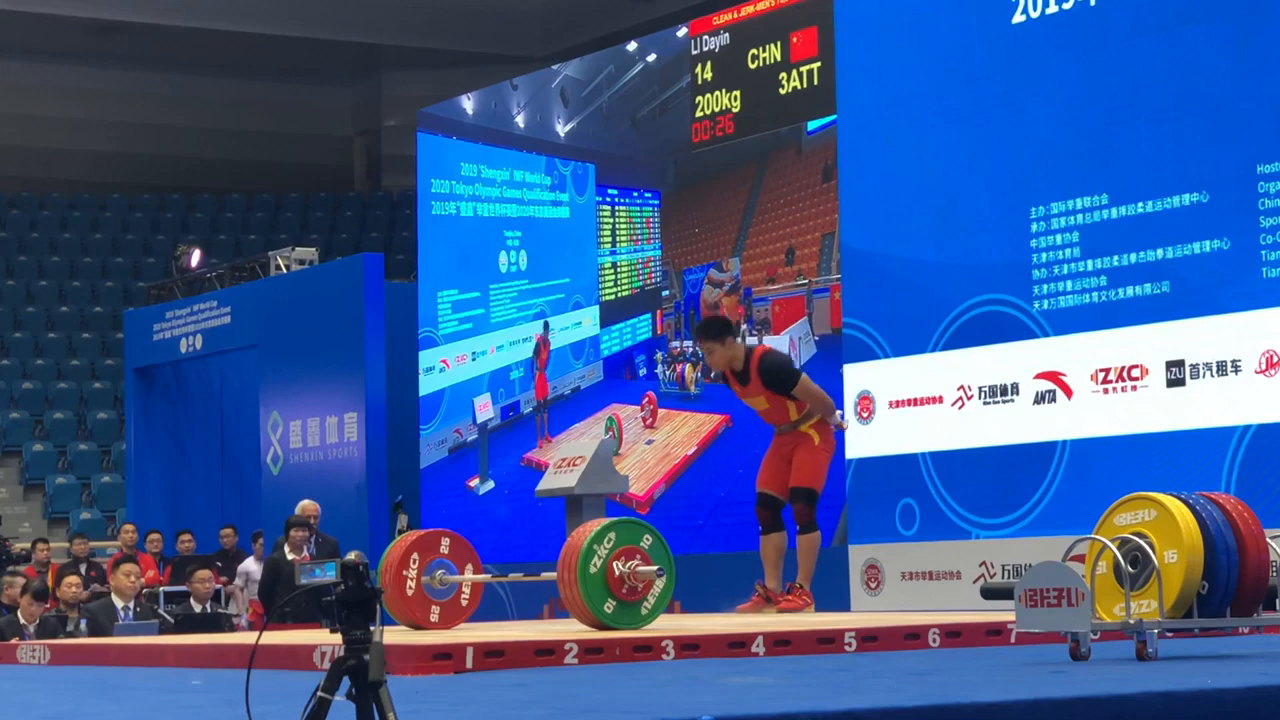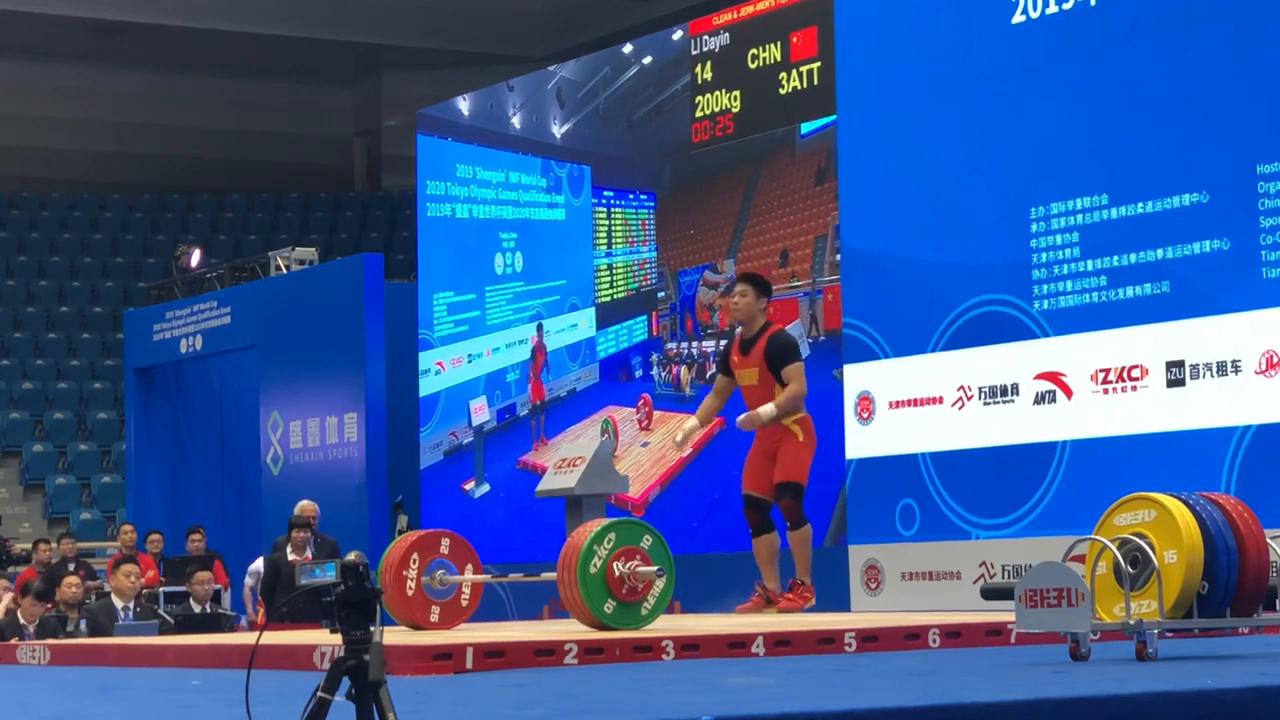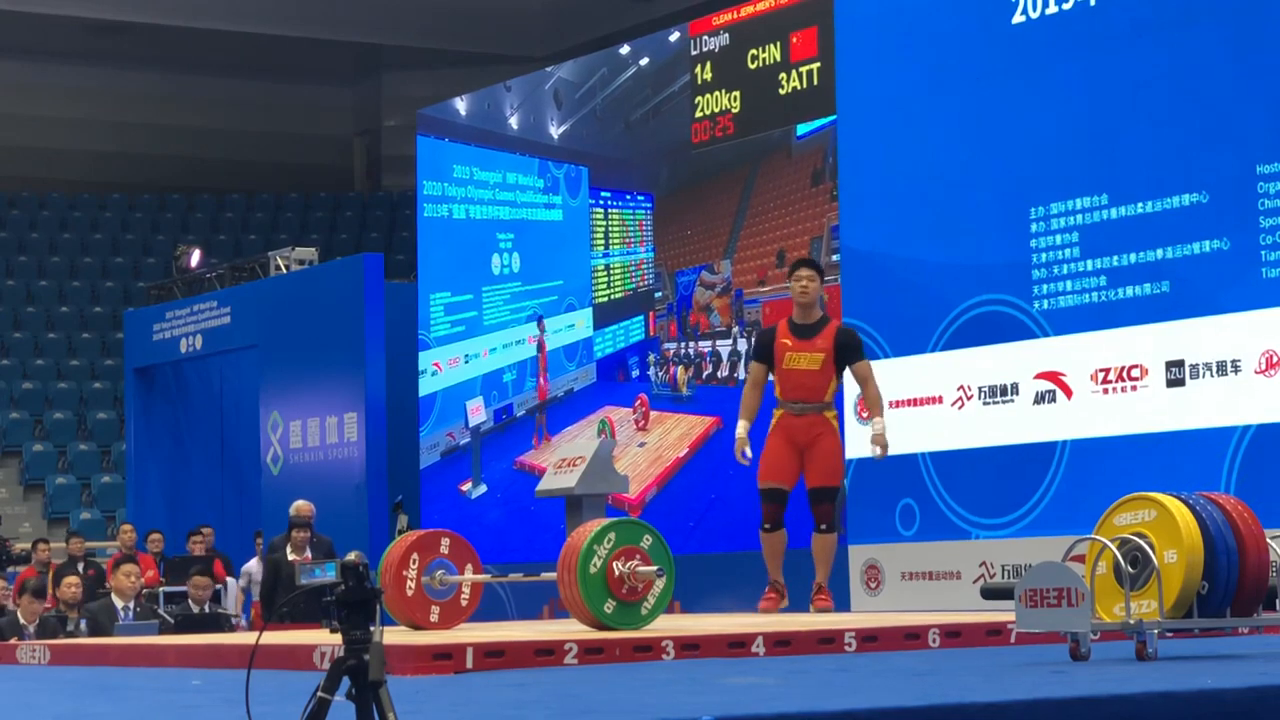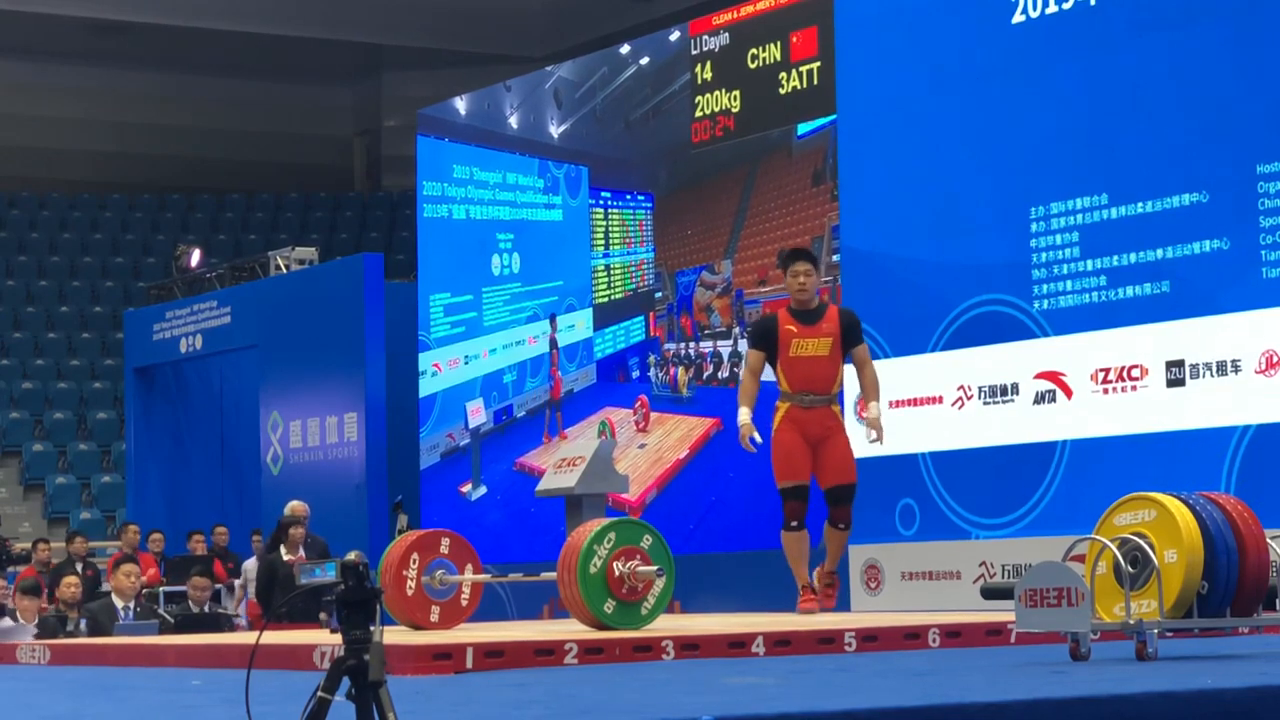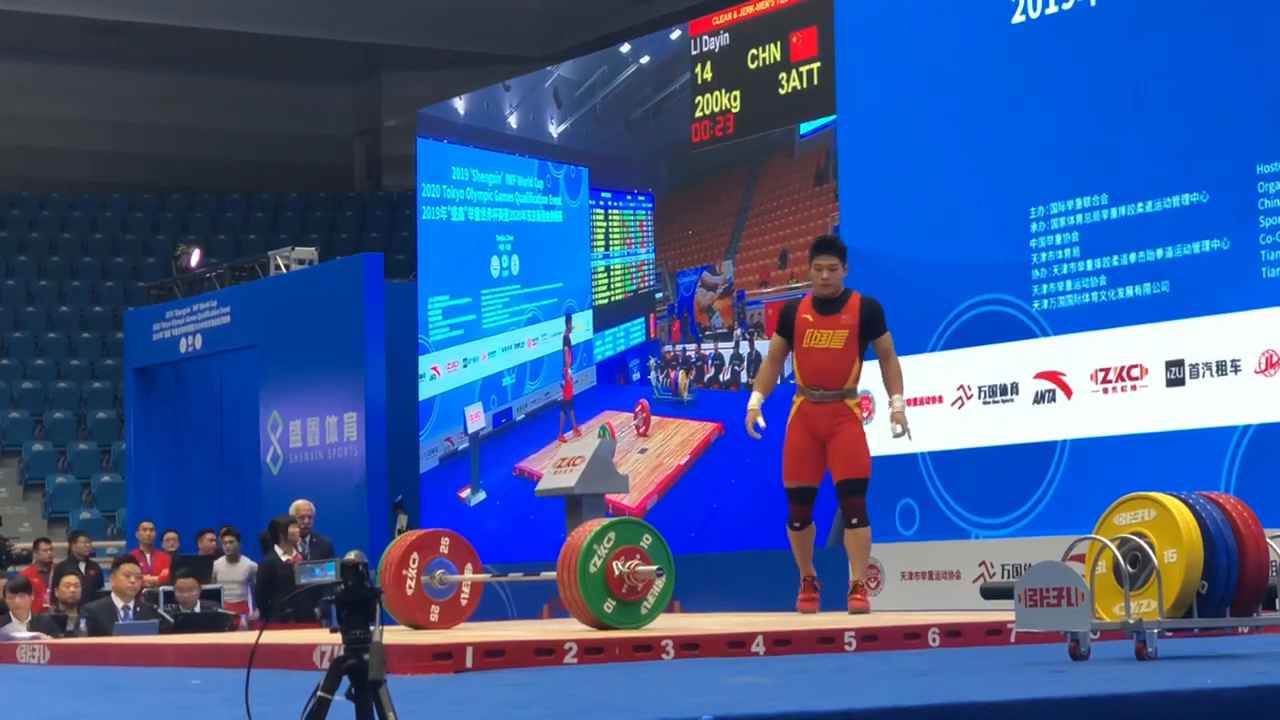
dt=0.7s
person 1, frame 1
left shoulder: (771, 364)
right shoulder: (728, 372)
left elbow: (816, 396)
left wrist: (833, 420)
left hip: (811, 433)
right hip: (782, 436)
left knee: (802, 507)
right knee: (765, 509)
left ankle: (803, 589)
right ankle: (771, 590)
person 1, frame 2
left shoulder: (779, 341)
right shoulder: (732, 349)
left elbow: (798, 387)
right elbow: (718, 394)
left wrist: (766, 412)
right wrist: (692, 425)
left hip: (793, 430)
right hip: (764, 434)
left knee: (789, 503)
right knee: (754, 511)
left ankle: (803, 586)
right ankle: (771, 591)
person 1, frame 3
left shoulder: (841, 336)
right shoulder: (770, 336)
left elbow: (866, 382)
right elbow: (754, 385)
left wrist: (878, 425)
right wrist: (742, 429)
left hip: (822, 427)
right hip: (783, 426)
left knee: (824, 509)
right knee: (771, 505)
left ankle: (821, 588)
right ankle: (776, 585)
person 1, frame 4
left shoulder: (844, 319)
right shoulder: (769, 324)
left elbow: (864, 365)
right elbow: (752, 373)
left wrist: (873, 409)
right wrist: (745, 417)
left hip: (830, 419)
right hip: (789, 420)
left knee: (842, 503)
right knee: (794, 506)
left ankle: (828, 573)
right ankle: (805, 588)
person 1, frame 5
left shoulder: (866, 309)
right shoulder: (793, 311)
left elbow: (887, 357)
right elbow: (773, 359)
left wrist: (897, 403)
right wrist: (755, 401)
left hip: (845, 414)
right hip: (804, 413)
left knee: (853, 501)
right knee: (798, 505)
left ankle: (857, 587)
right ankle: (808, 580)
